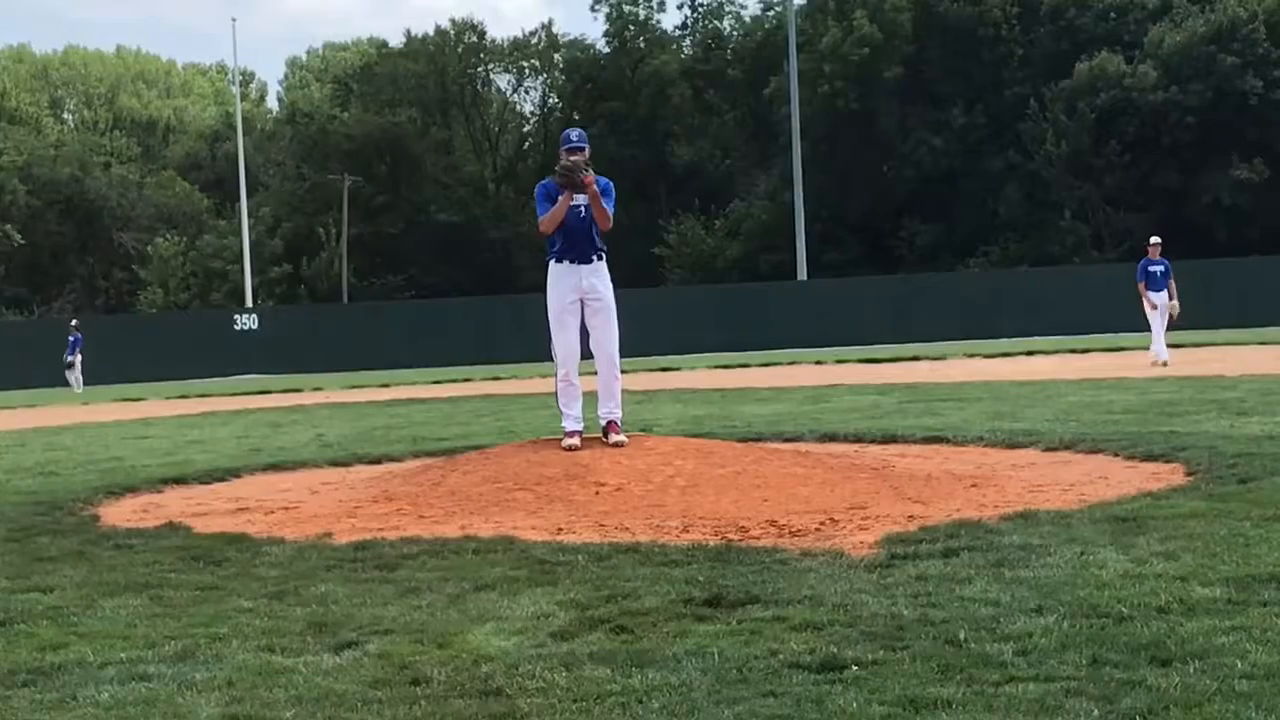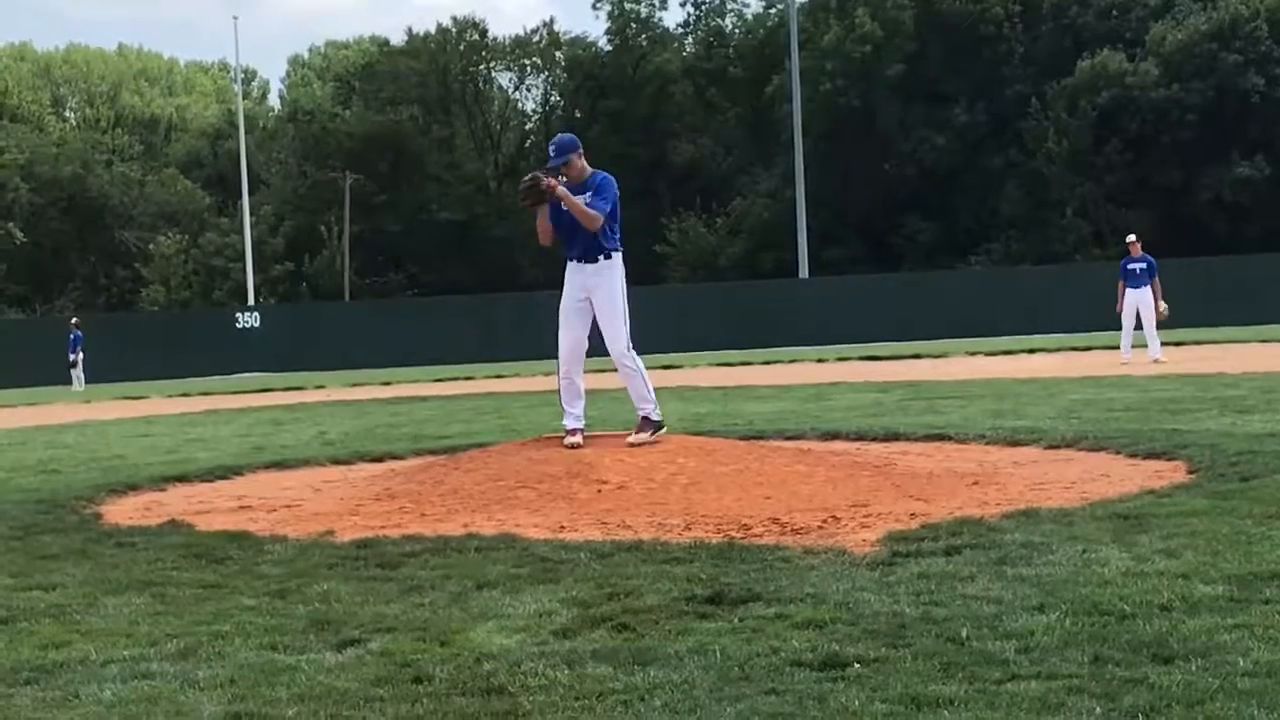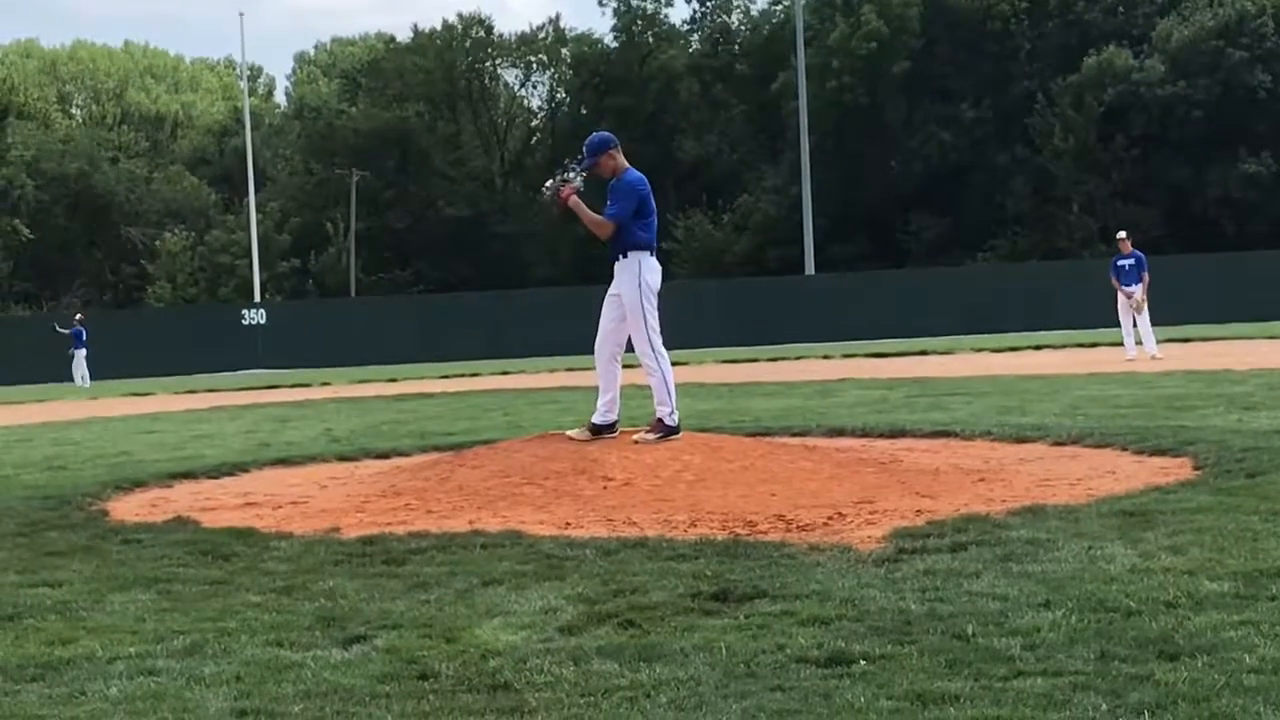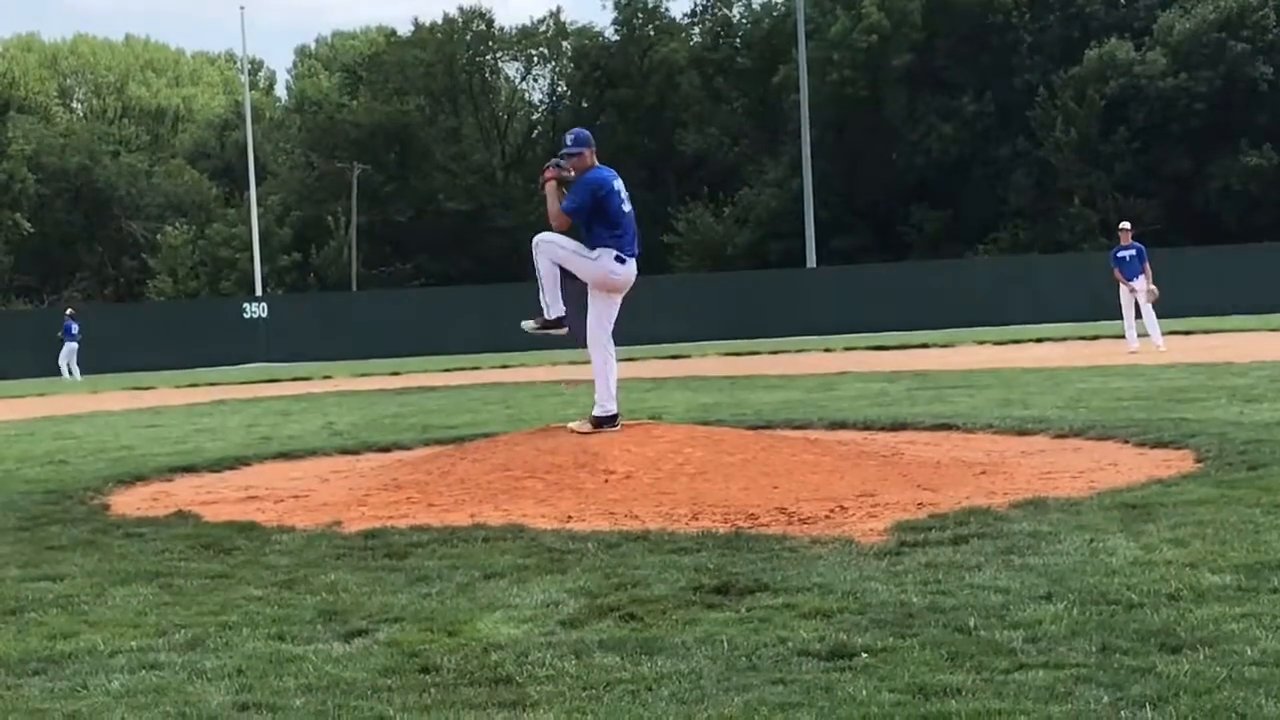
dt=0.7s
person 1, frame 1
left shoulder: (603, 185)
right shoulder: (547, 188)
left elbow: (606, 224)
right elbow: (545, 227)
left wrist: (593, 193)
right wrist: (567, 194)
left hip: (596, 271)
right hip: (561, 273)
left knee: (607, 350)
right knee: (565, 355)
left ankle: (611, 421)
right ankle: (572, 425)
person 1, frame 2
left shoulder: (604, 182)
right shoulder: (558, 191)
left elbow: (594, 222)
right elbow: (545, 239)
left wrist: (565, 195)
right wrist: (542, 204)
left hip: (606, 269)
right hip: (575, 273)
left knee: (620, 348)
right knee: (568, 352)
left ankle: (651, 416)
right ankle: (573, 424)
person 1, frame 3
left shoulder: (631, 182)
right shoulder: (620, 184)
left elbow: (605, 230)
right elbow: (606, 227)
left wrist: (574, 202)
right wrist: (574, 204)
left hip: (637, 267)
right hip: (624, 270)
left knee: (648, 346)
right knee: (606, 346)
left ankle: (668, 420)
right ankle: (605, 420)
person 1, frame 4
left shoulder: (591, 181)
right shoulder: (609, 176)
left elbow: (559, 223)
right elbow: (581, 208)
left wrist: (550, 185)
right wrist: (560, 189)
left hip: (605, 263)
right hip: (623, 268)
left knee: (543, 242)
right knee: (600, 339)
left ankle: (554, 317)
right ankle: (606, 413)
